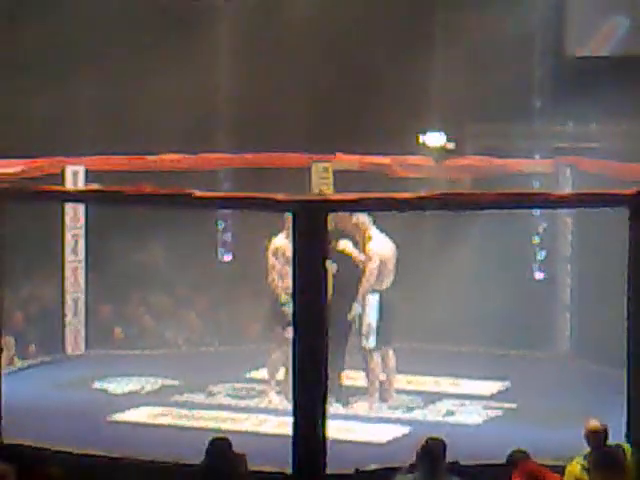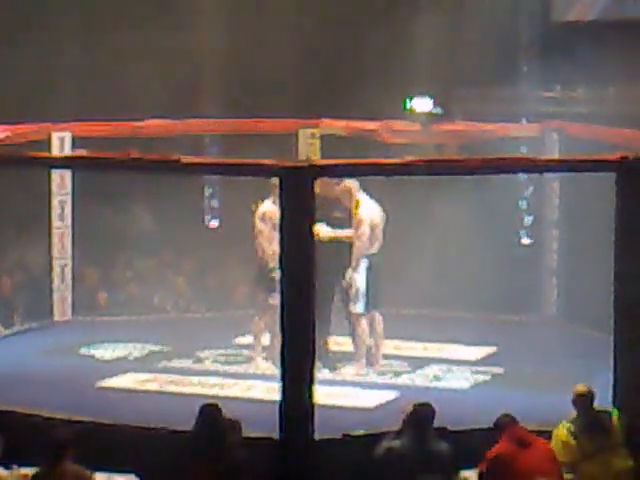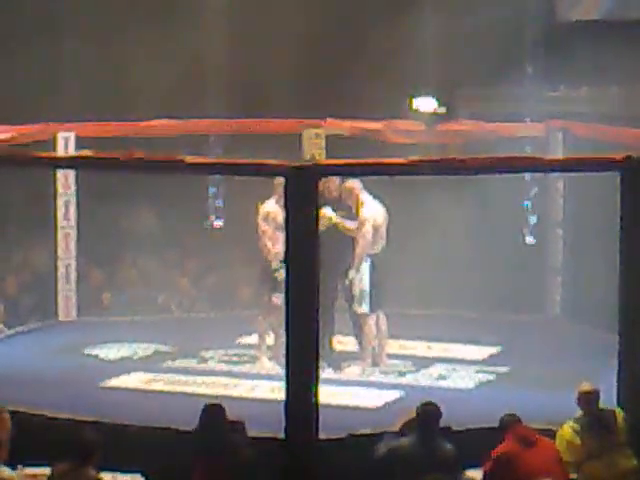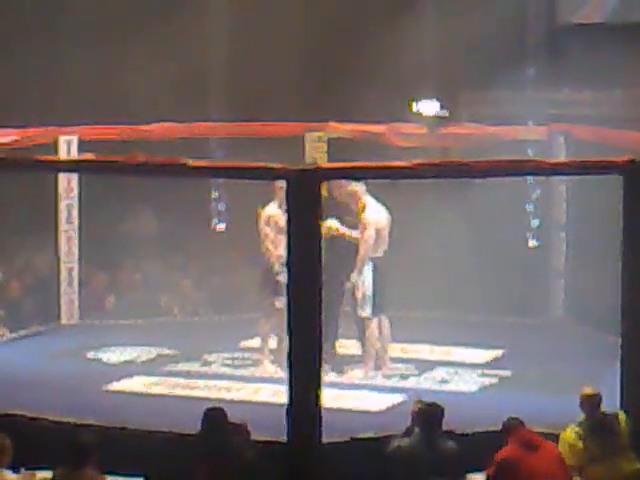
dt=0.7s
person 1, frame 1
left shoulder: (373, 246)
right shoulder: (388, 243)
left elbow: (369, 278)
left wrist: (357, 303)
right wrist: (354, 252)
left hip: (374, 297)
right hip: (386, 295)
left knee: (372, 348)
right knee: (386, 346)
left ankle: (373, 397)
right ankle: (389, 391)
person 1, frame 2
left shoulder: (363, 212)
right shoulder: (376, 208)
left elbow: (360, 243)
left wrist: (351, 269)
left hip: (363, 263)
right hip: (374, 260)
left knee: (359, 313)
right knee: (373, 311)
left ankle: (360, 362)
right ankle: (377, 357)
person 1, frame 3
left shoulder: (366, 211)
right shoulder: (378, 207)
left elbow: (363, 243)
left wrist: (354, 268)
right wrist: (338, 220)
left hip: (367, 262)
right hip: (376, 260)
left knee: (366, 313)
right knee: (377, 310)
left ankle: (366, 361)
right ankle: (381, 356)
person 1, frame 4
left shoulder: (369, 215)
right shoulder: (382, 211)
left elbow: (366, 246)
left wrist: (356, 272)
right wrist: (343, 230)
left hip: (370, 265)
right hip: (379, 263)
left knee: (368, 316)
right knee: (380, 313)
left ankle: (369, 364)
right ankle: (384, 360)
person 2, frame 1
right shoulder: (330, 237)
right elbow: (327, 264)
left wrist: (352, 252)
right wrist: (328, 266)
right hip: (339, 298)
right knee: (337, 341)
right ankle: (335, 386)
person 2, frame 2
left shoulder: (347, 203)
right shoulder: (316, 202)
left elbow: (356, 232)
left wrist: (331, 233)
right wrist: (315, 232)
left hip: (345, 264)
right hip: (322, 264)
right knee: (321, 307)
right ankle: (322, 352)
person 2, frame 3
right shoulder: (318, 201)
right elbow: (317, 226)
left wrist: (336, 220)
right wrist: (321, 224)
left hip: (349, 262)
right hip: (326, 262)
right knee: (326, 306)
right ankle: (327, 352)
person 2, frame 4
right shoulder: (326, 206)
right elbow: (320, 233)
left wrist: (342, 229)
right wrist: (327, 230)
right hip: (333, 266)
right knee: (331, 311)
right ankle: (329, 355)
person 3, frame 1
left shoulder: (293, 243)
right shoulder: (279, 244)
right elbow: (273, 276)
right wrist: (284, 301)
left hip: (294, 298)
right hip: (285, 299)
left knee: (292, 344)
right knee: (281, 344)
left ankle: (287, 386)
right ankle: (271, 387)
person 3, frame 2
left shoulder: (279, 209)
right shoulder: (266, 209)
right elbow: (262, 241)
right wrist: (273, 267)
left hip: (280, 264)
right hip: (271, 265)
left knee: (277, 309)
right knee: (266, 309)
left ankle: (274, 351)
right ankle: (257, 353)
person 3, frame 3
left shoulder: (283, 208)
right shoulder: (269, 209)
right elbow: (266, 241)
right wrist: (276, 266)
left hip: (283, 263)
right hip: (274, 264)
left knee: (281, 308)
right knee: (270, 309)
left ankle: (278, 352)
right ankle: (262, 353)
person 3, frame 4
left shoulder: (285, 212)
right shoulder: (270, 212)
right elbow: (268, 244)
right wrist: (278, 269)
left hip: (286, 266)
right hip: (276, 267)
left knee: (284, 311)
right knee: (273, 311)
left ankle: (281, 356)
right ankle: (265, 357)
